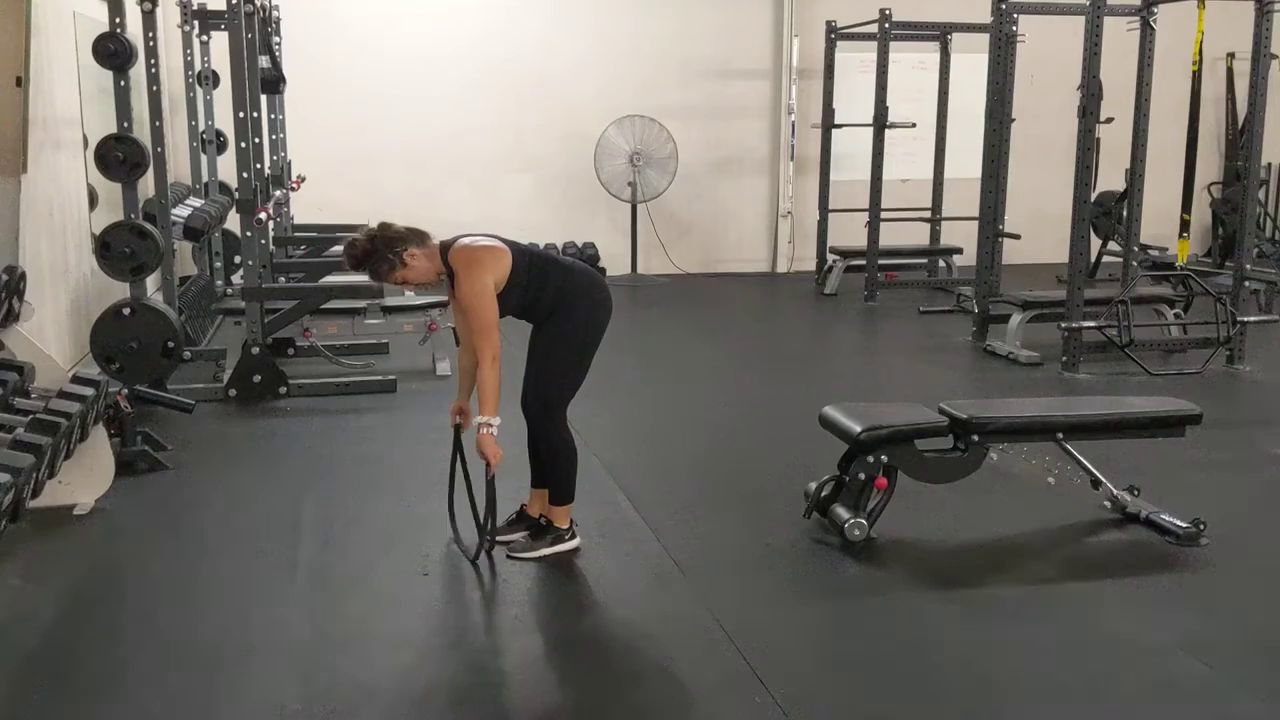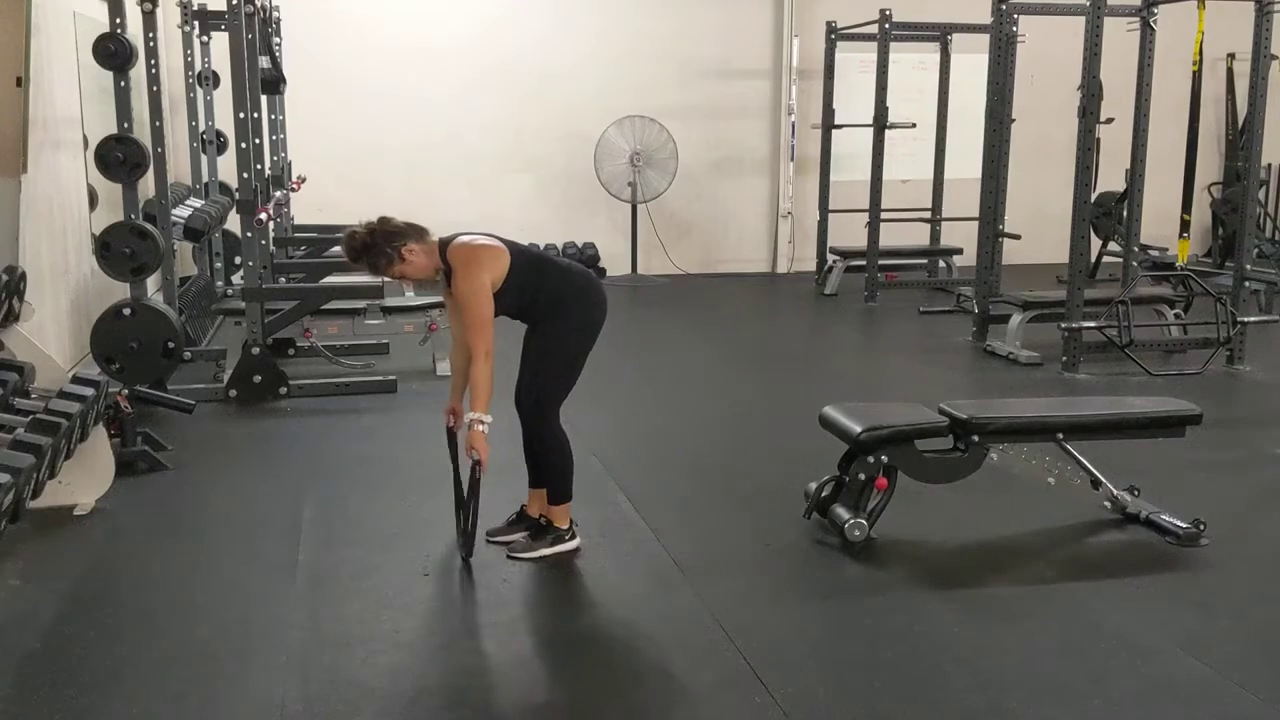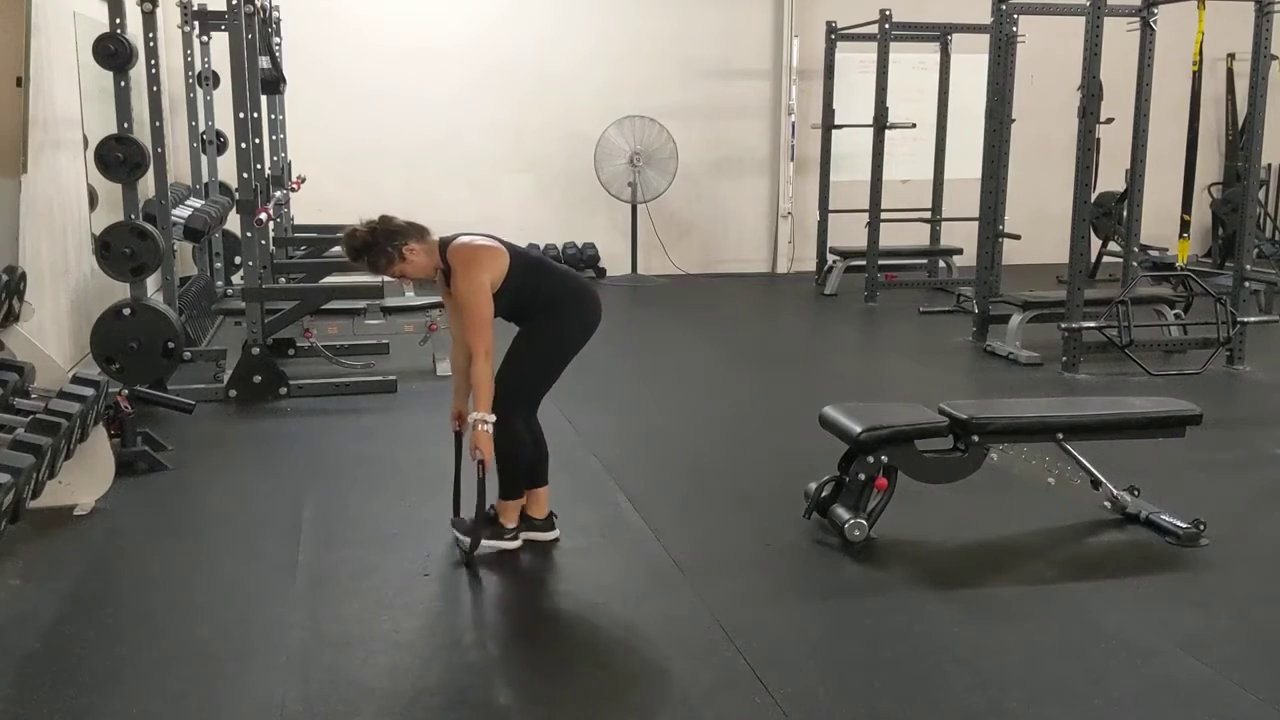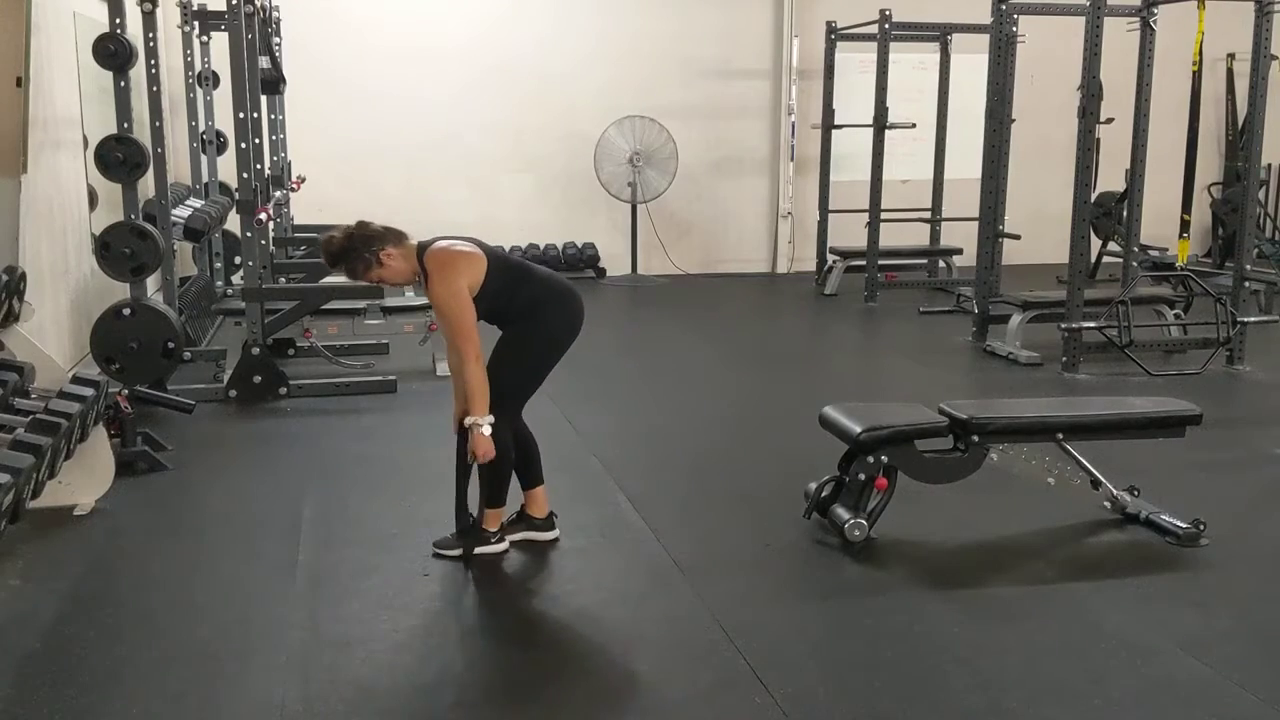
dt=0.4s
person 1, frame 1
left shoulder: (469, 268)
right shoulder: (452, 267)
left elbow: (490, 355)
right elbow: (469, 345)
left wrist: (487, 427)
right wrist: (463, 399)
left hip: (582, 306)
right hip: (558, 310)
left knee: (547, 412)
right knee: (534, 408)
left ankle: (561, 527)
right ankle: (536, 512)
person 1, frame 2
left shoulder: (468, 266)
right shoulder: (449, 265)
left elbow: (482, 353)
right elbow: (463, 343)
left wrist: (477, 423)
right wrist: (456, 399)
left hip: (577, 307)
right hip: (553, 311)
left knee: (540, 411)
right knee: (528, 407)
left ankle: (561, 527)
right ankle: (536, 513)
person 1, frame 3
left shoulder: (467, 267)
right shoulder: (446, 267)
left elbow: (482, 353)
right elbow: (462, 344)
left wrist: (481, 423)
right wrist: (460, 403)
left hip: (570, 309)
right hip: (553, 311)
left knee: (506, 407)
right knee: (517, 408)
left ankle: (506, 524)
right ankle: (538, 515)
person 1, frame 4
left shoulder: (443, 272)
right shoulder: (431, 262)
left elbow: (472, 357)
right elbow: (456, 346)
left wrist: (479, 426)
right wrist: (462, 406)
left hip: (550, 315)
right hip: (547, 312)
left knee: (494, 415)
right knee: (501, 413)
left ankle: (489, 530)
right ankle: (538, 515)
